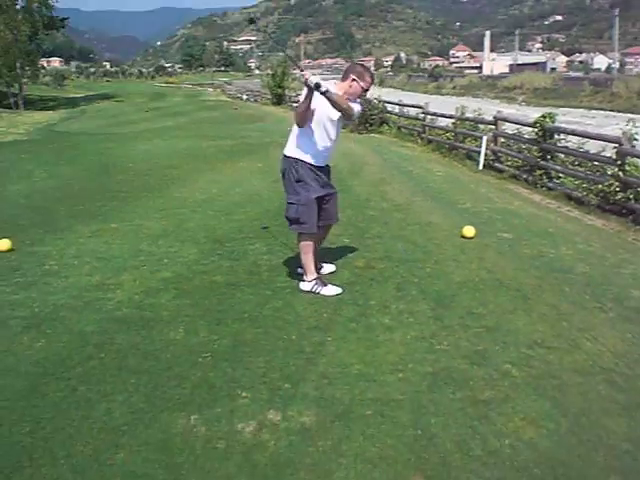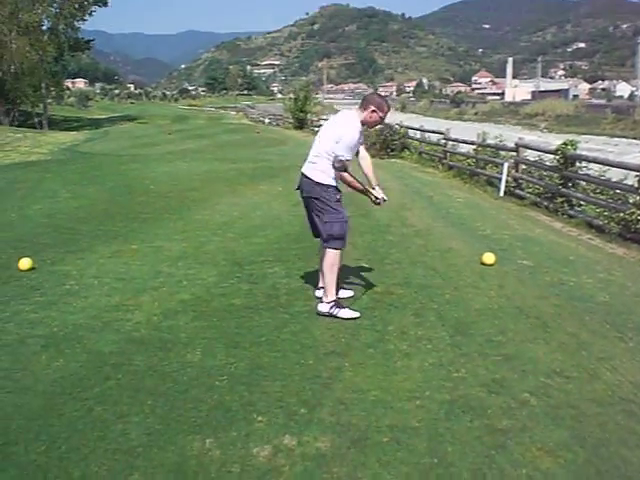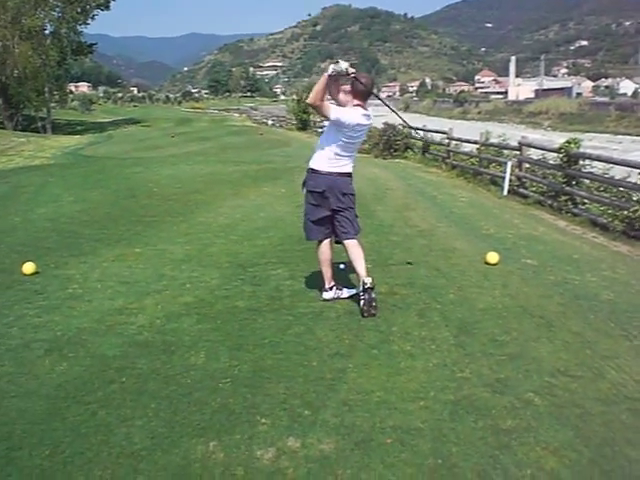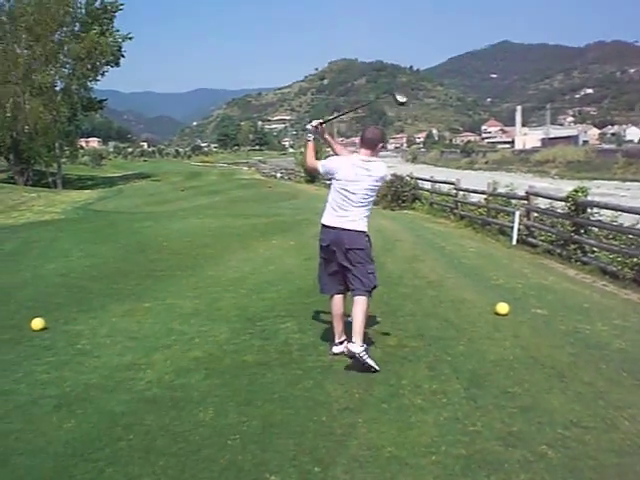
dt=0.5s
person 1, frame 1
left shoulder: (353, 106)
right shoulder: (312, 91)
left elbow: (344, 110)
right elbow: (300, 121)
left wrist: (324, 91)
right wrist: (310, 91)
left hip: (320, 167)
right hip: (298, 163)
left knee: (326, 220)
right knee: (307, 221)
left ankle: (310, 263)
right ankle: (310, 279)
person 1, frame 2
left shoulder: (347, 116)
right shoulder: (350, 132)
left elbow: (363, 155)
right elbow: (340, 173)
left wrist: (375, 186)
right wrist: (367, 191)
left hip: (309, 180)
right hip: (322, 187)
left knee: (328, 236)
right knee: (335, 240)
left ankle: (324, 286)
right ankle: (328, 301)
person 1, frame 3
left shoulder: (348, 116)
right shoulder: (365, 116)
left elbow: (313, 101)
right elbow: (337, 96)
left wrist: (331, 73)
right wrist: (337, 75)
left hip: (319, 178)
right hip: (343, 181)
left knee: (323, 236)
right knee: (349, 236)
left ankle: (329, 287)
right ankle: (365, 282)
person 1, frame 4
left shoulder: (339, 164)
right shoulder: (381, 171)
left elbow: (310, 164)
left wrist: (312, 136)
right wrist: (327, 136)
left hip: (329, 232)
right hip: (355, 235)
left knee: (336, 289)
right knee: (361, 289)
left ankle: (340, 340)
right ankle: (357, 344)
